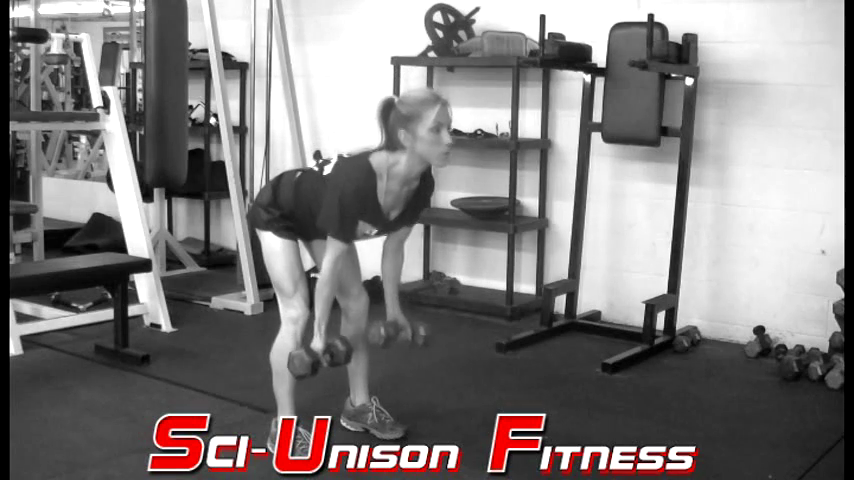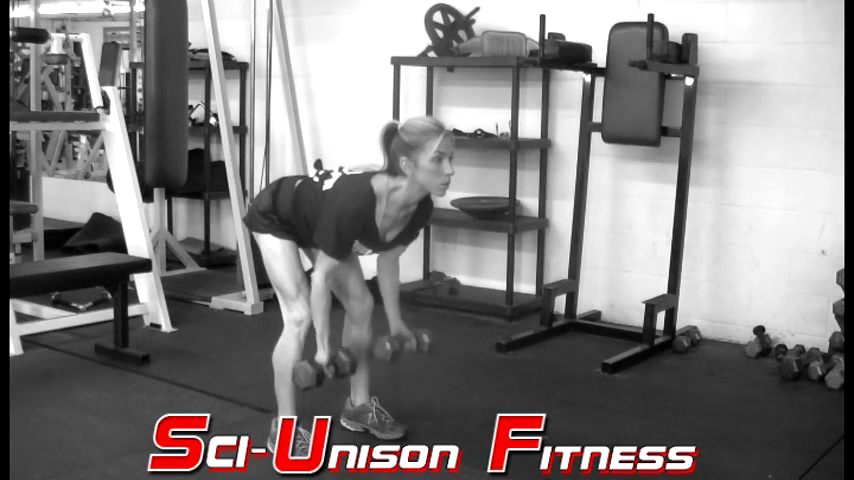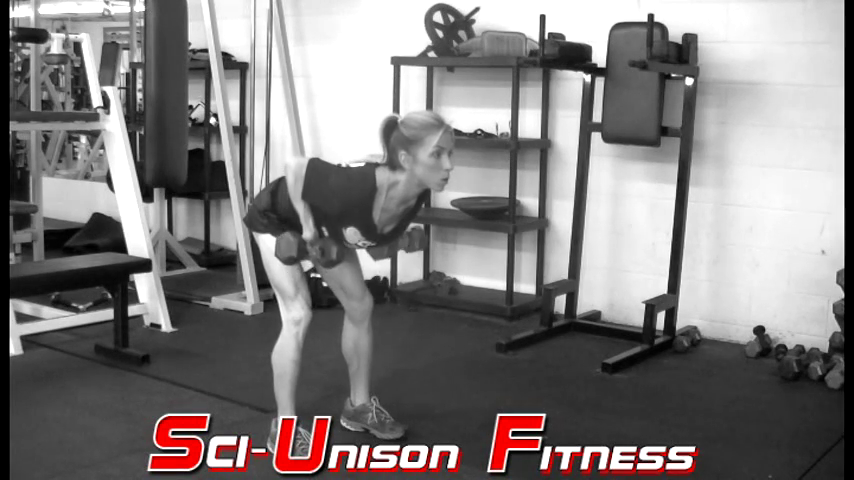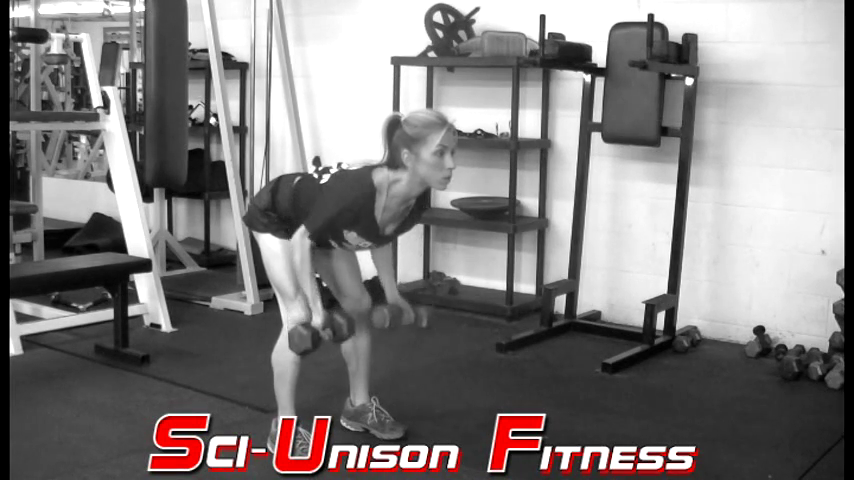
dt=0.7s
person 1, frame 1
left shoulder: (421, 183)
right shoulder: (356, 179)
left elbow: (394, 244)
right elbow: (334, 259)
left wrist: (393, 307)
right wrist: (320, 332)
left hip: (321, 218)
right hip: (279, 213)
left knee: (357, 303)
right knee: (296, 312)
left ankle: (359, 405)
right ankle: (283, 427)
person 1, frame 2
left shoulder: (420, 207)
right shoulder: (357, 201)
left elbow: (387, 256)
right elbow: (323, 272)
left wrist: (395, 321)
right wrist: (322, 347)
left hip: (317, 222)
right hip: (276, 217)
left knee: (361, 305)
right knee: (299, 315)
left ankle: (359, 406)
right ankle: (284, 427)
person 1, frame 3
left shoulder: (416, 195)
right shoulder: (358, 186)
right elbow: (295, 168)
left wrist: (382, 233)
right wrist: (307, 225)
left hip: (325, 222)
right hip: (277, 216)
left knee: (360, 305)
right knee: (298, 315)
left ankle: (359, 405)
right ankle: (283, 427)
person 1, frame 4
left shoulder: (416, 199)
right shoulder: (356, 192)
left elbow: (380, 239)
right elbow: (300, 242)
left wrist: (393, 294)
right wrist: (316, 311)
left hip: (324, 222)
right hip: (277, 217)
left knee: (359, 306)
right knee: (298, 314)
left ankle: (359, 406)
right ankle: (283, 428)
